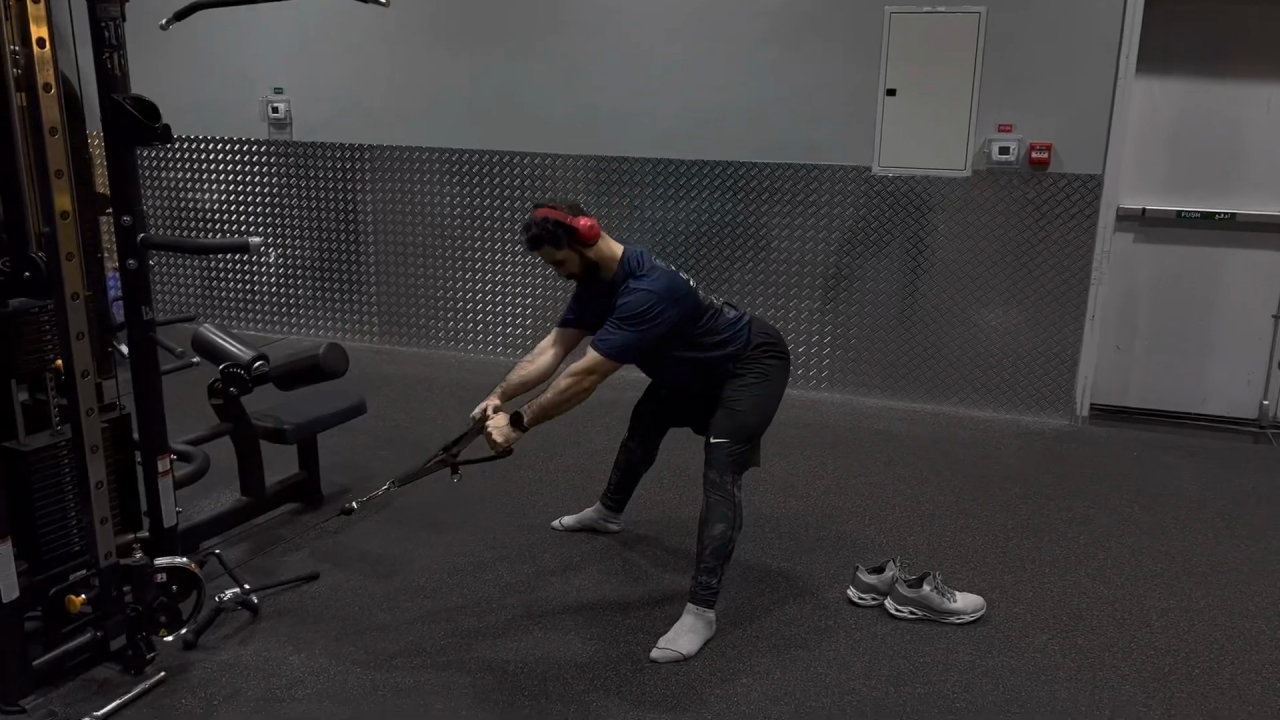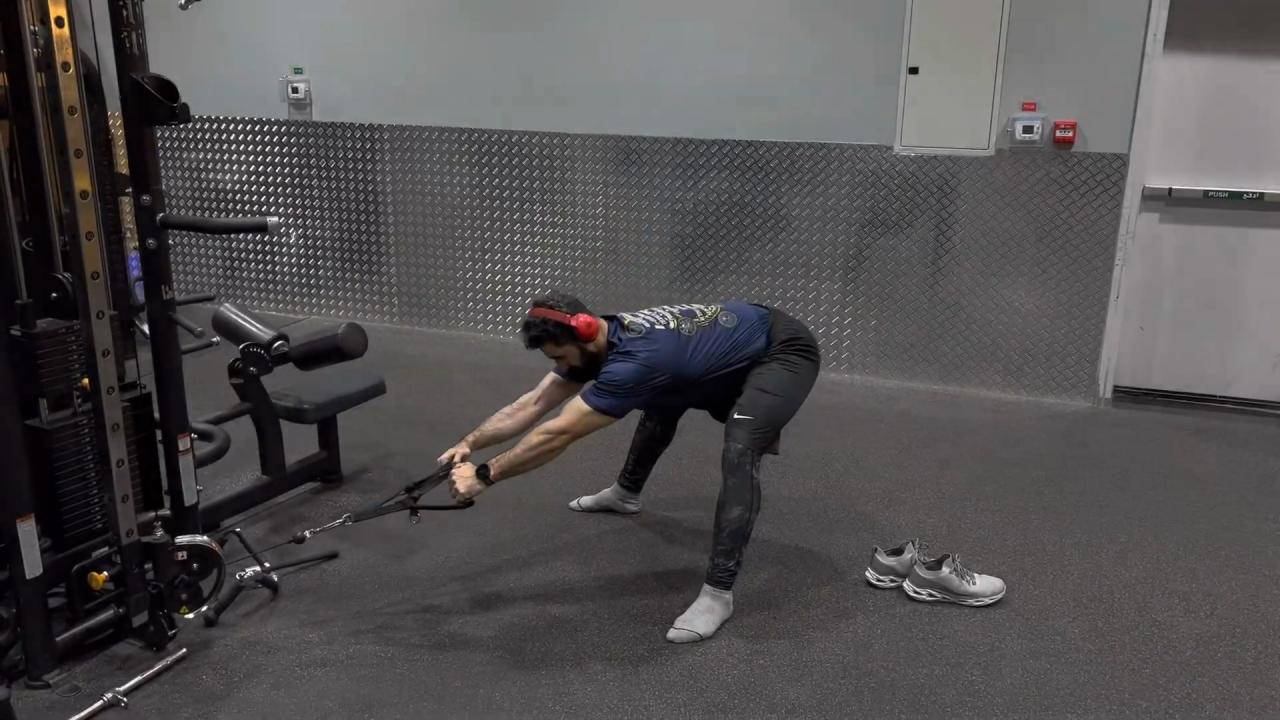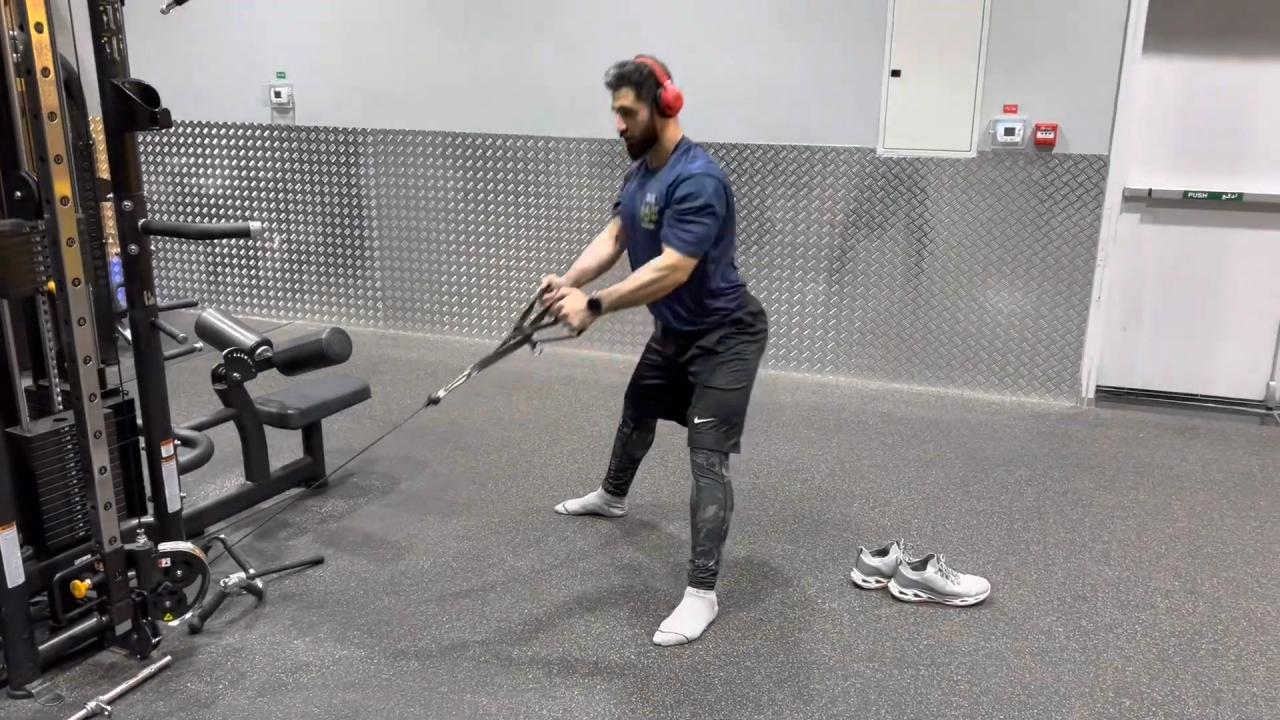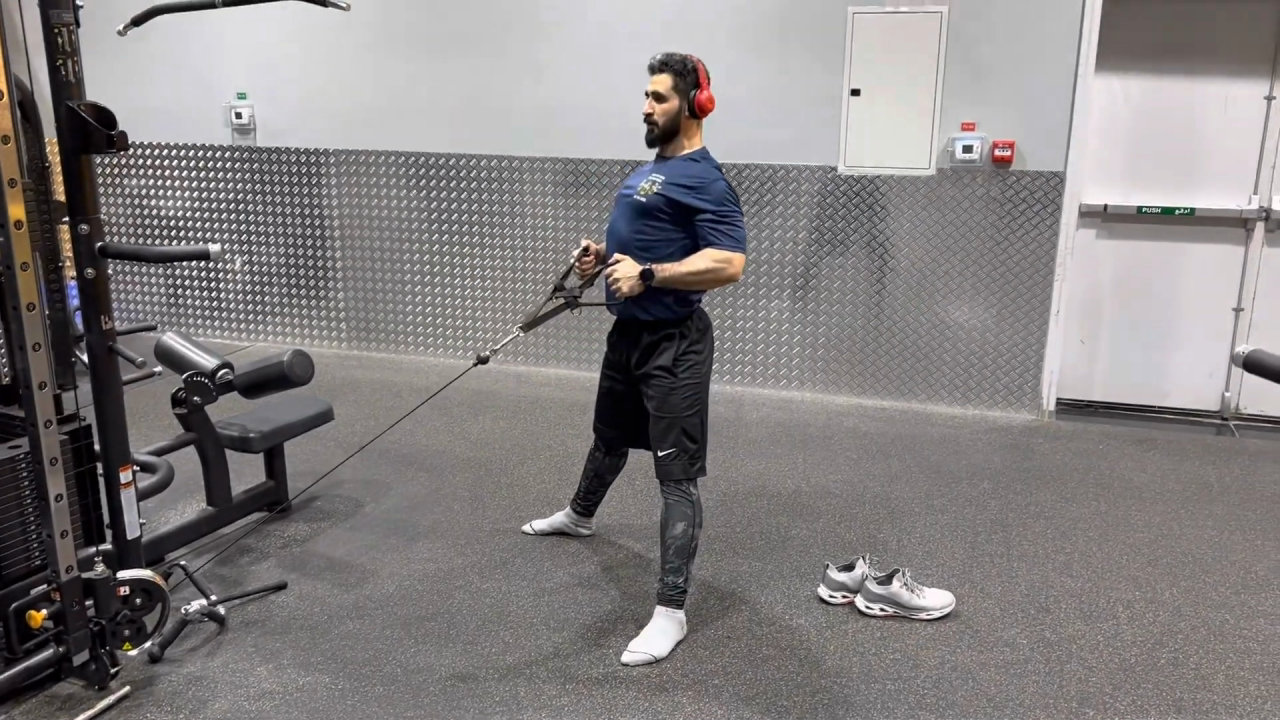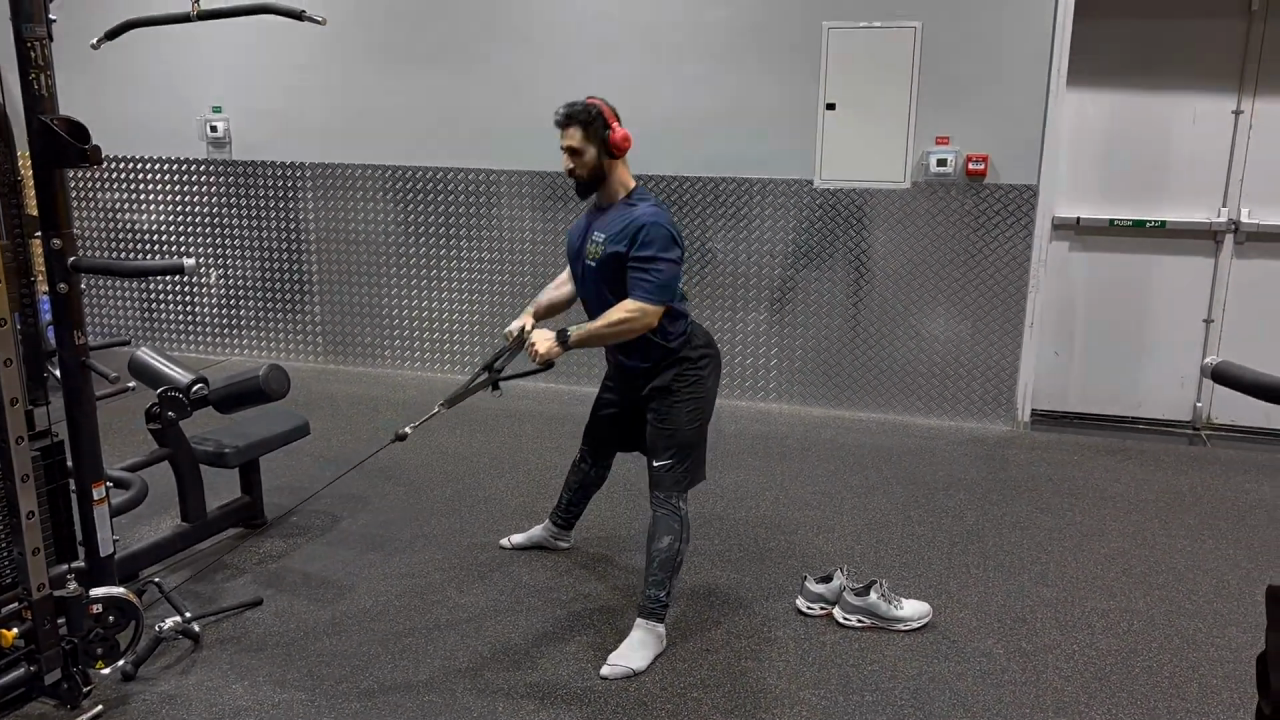
dt=1s
person 1, frame 1
left shoulder: (647, 290)
right shoulder: (596, 282)
left elbow: (585, 376)
right elbow: (553, 348)
left wrist: (519, 422)
right wrist: (499, 396)
left hip: (752, 364)
right hip: (694, 368)
left knee: (719, 476)
right knee: (644, 425)
left ankle: (701, 611)
right ankle: (609, 511)
person 1, frame 2
left shoulder: (635, 361)
right shoulder: (603, 338)
left elbow: (557, 434)
right elbow: (534, 402)
left wrist: (484, 475)
right wrist: (469, 442)
left hip: (783, 352)
right hip: (742, 346)
left knee: (739, 452)
right knee: (660, 400)
left ankle: (718, 594)
right ankle: (626, 493)
person 1, frame 3
left shoulder: (696, 179)
right shoulder: (640, 171)
left elbow: (672, 269)
right elbow: (613, 237)
left wrist: (594, 305)
right wrist: (569, 279)
left hip: (727, 335)
right hip: (676, 330)
left knee: (707, 456)
right knee: (637, 410)
left ankle: (701, 593)
right ankle: (612, 496)
person 1, frame 4
left shoulder: (704, 180)
right shoulder: (651, 168)
left elbow: (729, 263)
left wrist: (648, 275)
right wrist: (602, 252)
left hip: (673, 342)
right hip: (627, 332)
left knee: (676, 474)
right knee: (609, 437)
left ankle: (671, 611)
right ankle: (579, 515)
person 1, frame 5
left shoulder: (646, 223)
right shoulder: (592, 214)
left elbow: (643, 313)
right elbow: (578, 277)
left wrist: (564, 339)
right wrist: (534, 312)
left hip: (679, 368)
right hip: (629, 365)
left knee: (667, 492)
right knee: (593, 450)
left ankle: (651, 625)
right ankle: (558, 529)
